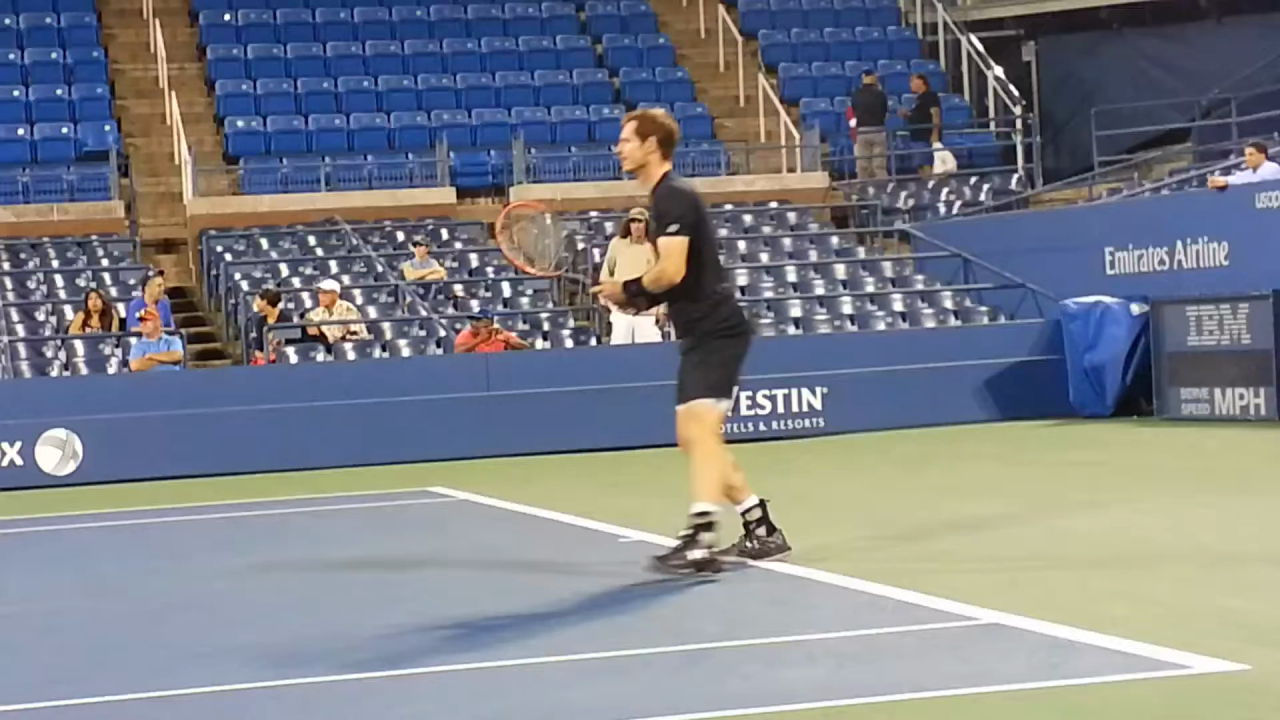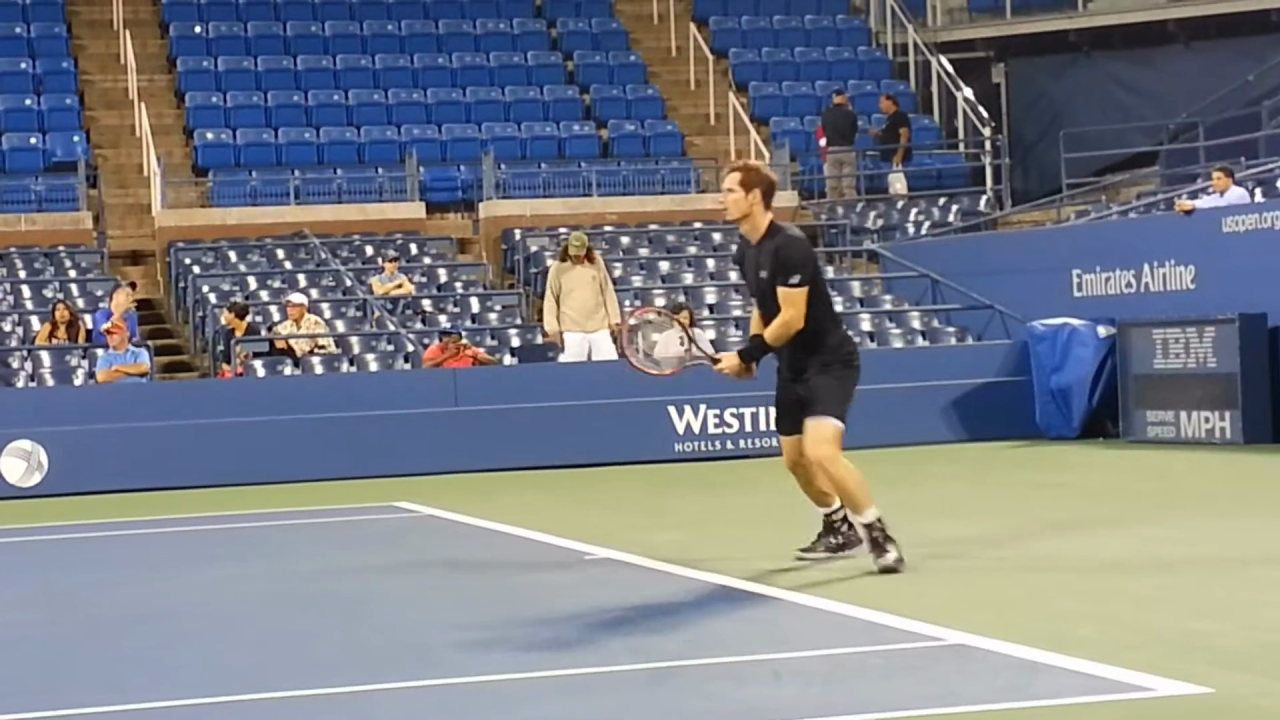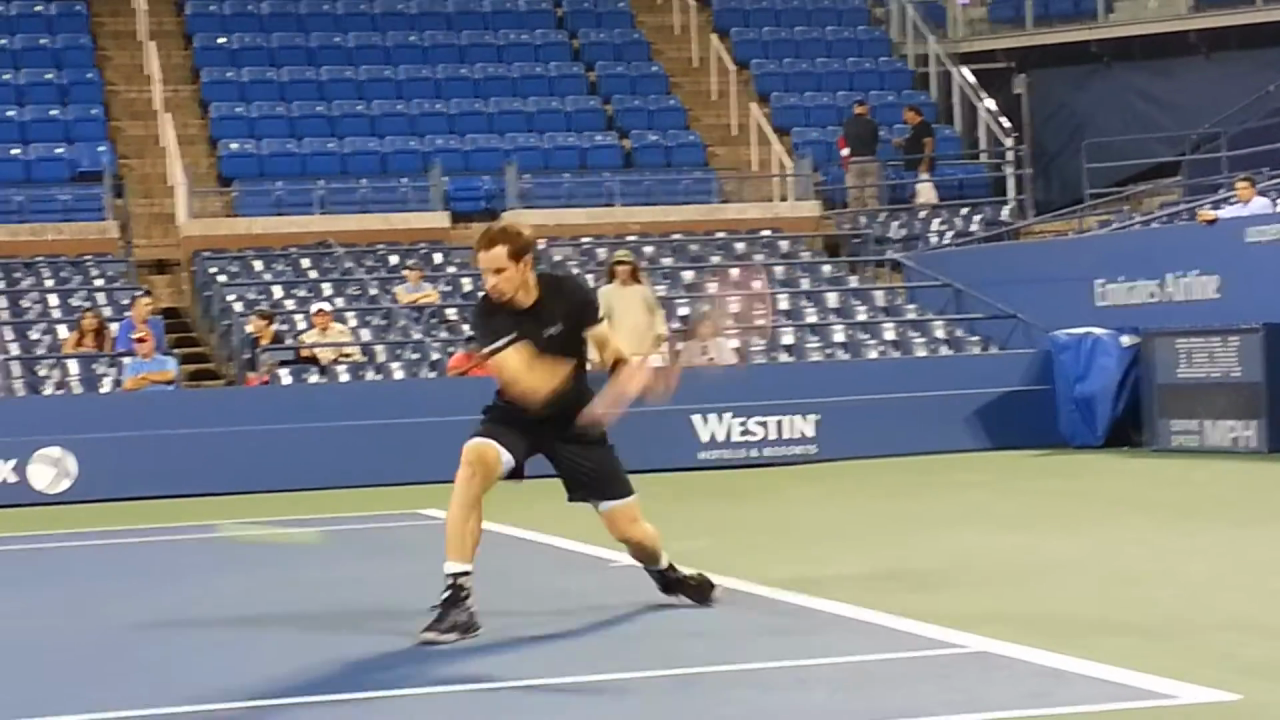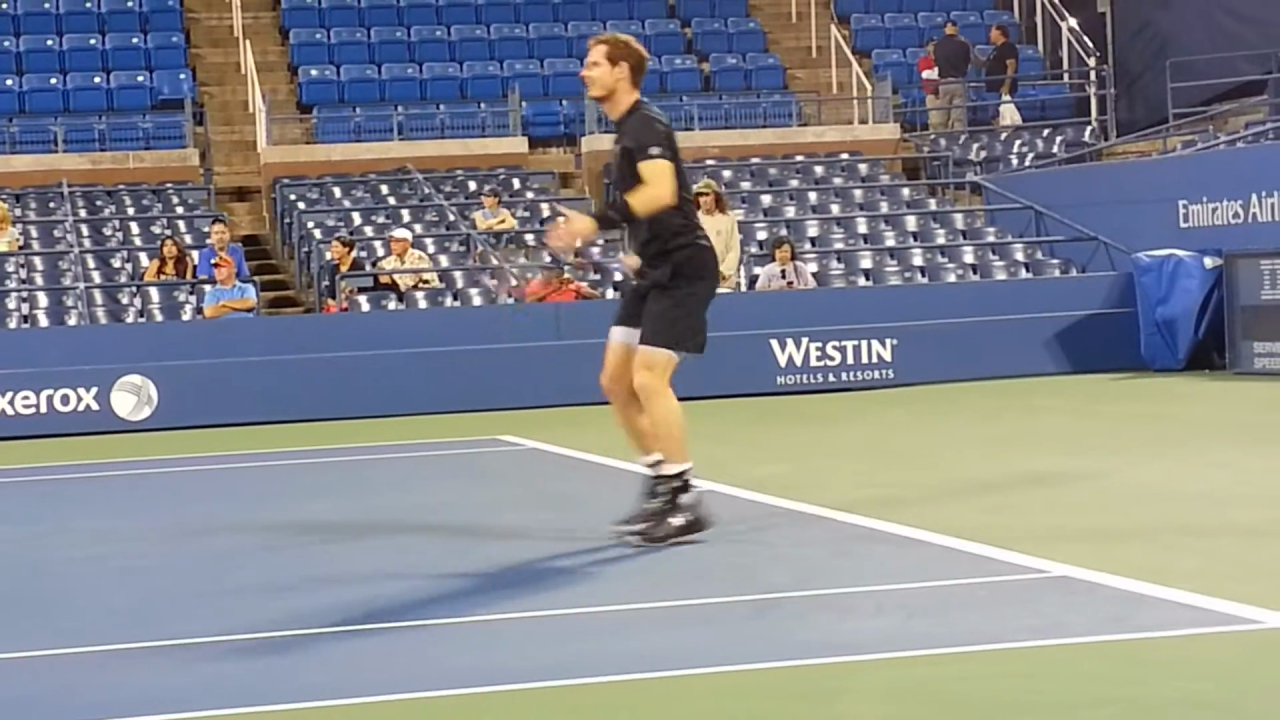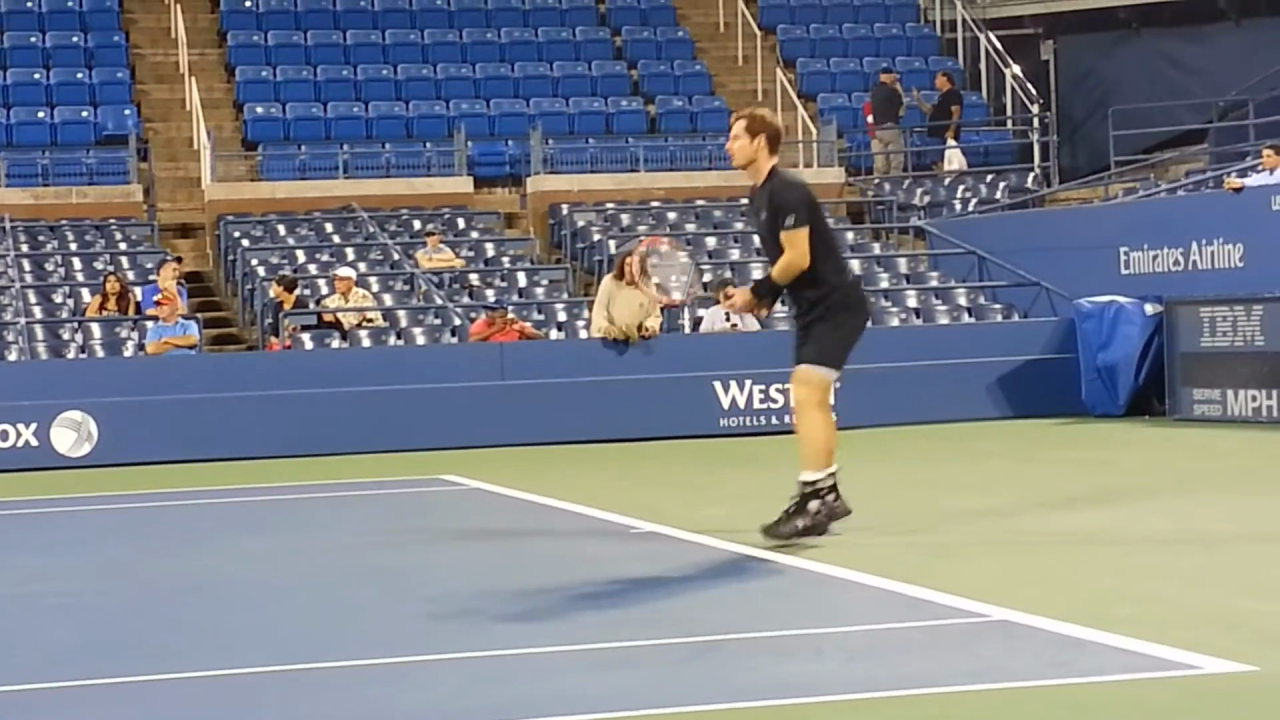
dt=1s
person 1, frame 1
left shoulder: (674, 196)
right shoulder: (664, 197)
left elbow: (672, 273)
left wrist: (628, 290)
right wrist: (641, 297)
left hip: (716, 331)
right hip: (700, 332)
left knee: (697, 429)
right knee: (695, 435)
left ankle: (700, 538)
right ankle: (761, 529)
person 1, frame 2
left shoulder: (789, 247)
right shoulder: (746, 250)
left elbow: (792, 321)
left wrist: (747, 355)
right wrist: (748, 355)
left hip: (830, 362)
right hip: (793, 367)
left knee: (820, 449)
right knee: (794, 458)
left ankle: (880, 537)
right ankle: (840, 525)
person 1, frame 3
left shoulder: (569, 293)
right shoulder: (487, 316)
left elbow: (607, 344)
right elbow: (524, 382)
left wrist: (626, 369)
left hip: (575, 419)
right hip: (515, 419)
left knee: (627, 527)
right knee: (473, 469)
left ankle: (667, 574)
right ankle: (457, 599)
person 1, frame 4
left shoulder: (645, 124)
right shoulder: (630, 128)
left elbow: (662, 191)
left wrist: (596, 222)
left hip: (683, 270)
right hip: (657, 270)
left knee: (646, 380)
right knee: (616, 378)
left ankle: (681, 504)
right ankle: (663, 485)
person 1, frame 5
left shoulder: (787, 189)
right shoulder: (760, 194)
left elbow: (798, 259)
left wrist: (756, 293)
right wrist: (761, 296)
left hip: (837, 306)
right hip: (812, 308)
left knee: (805, 396)
right knee: (808, 403)
left ankle: (810, 503)
right ankle: (827, 495)
